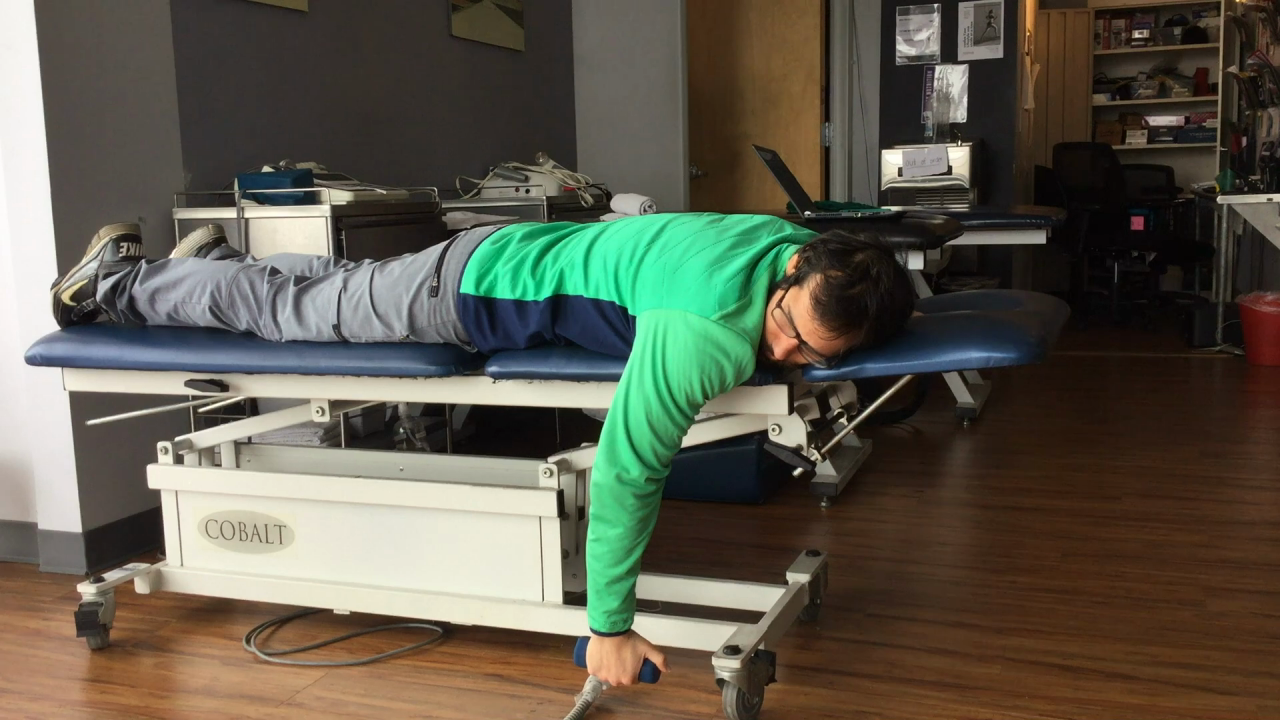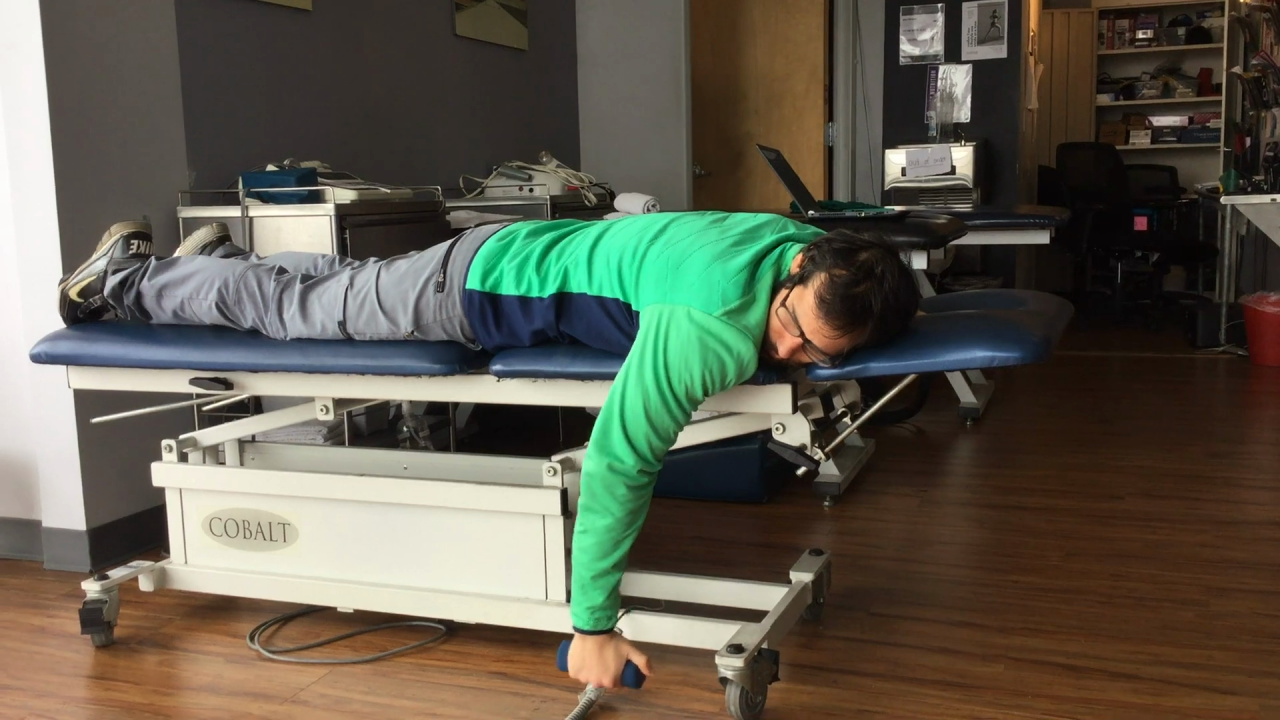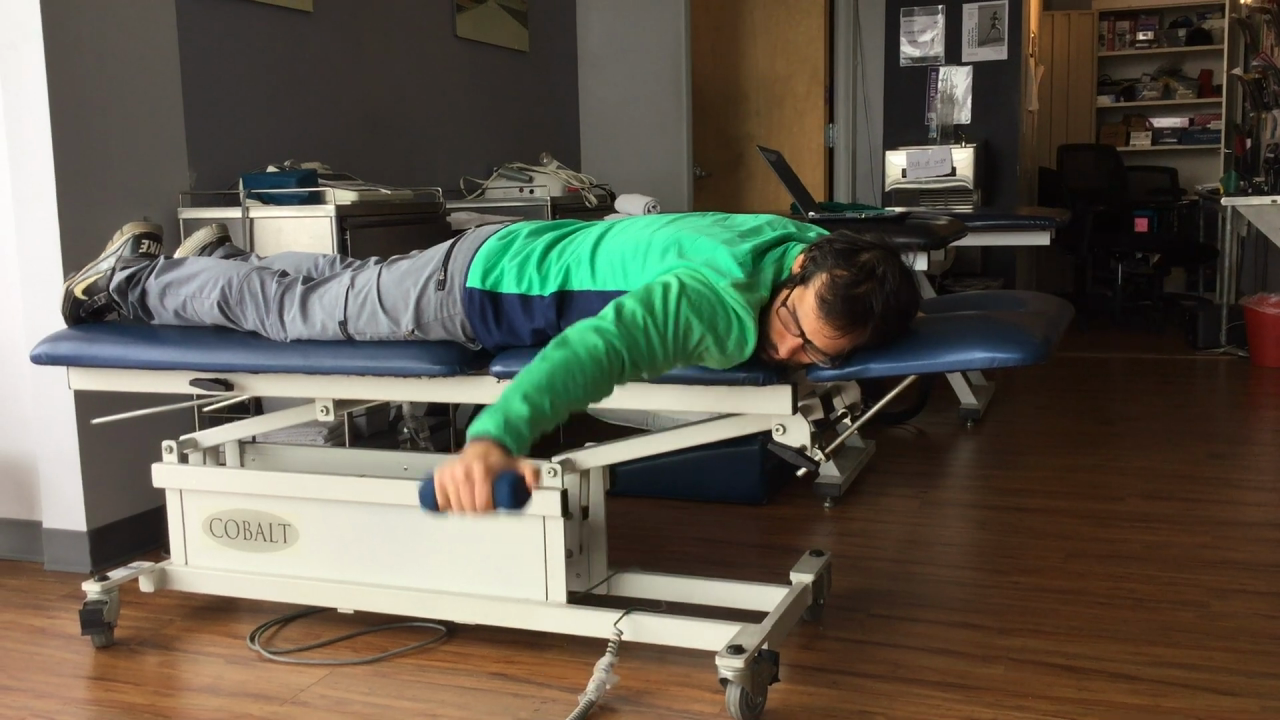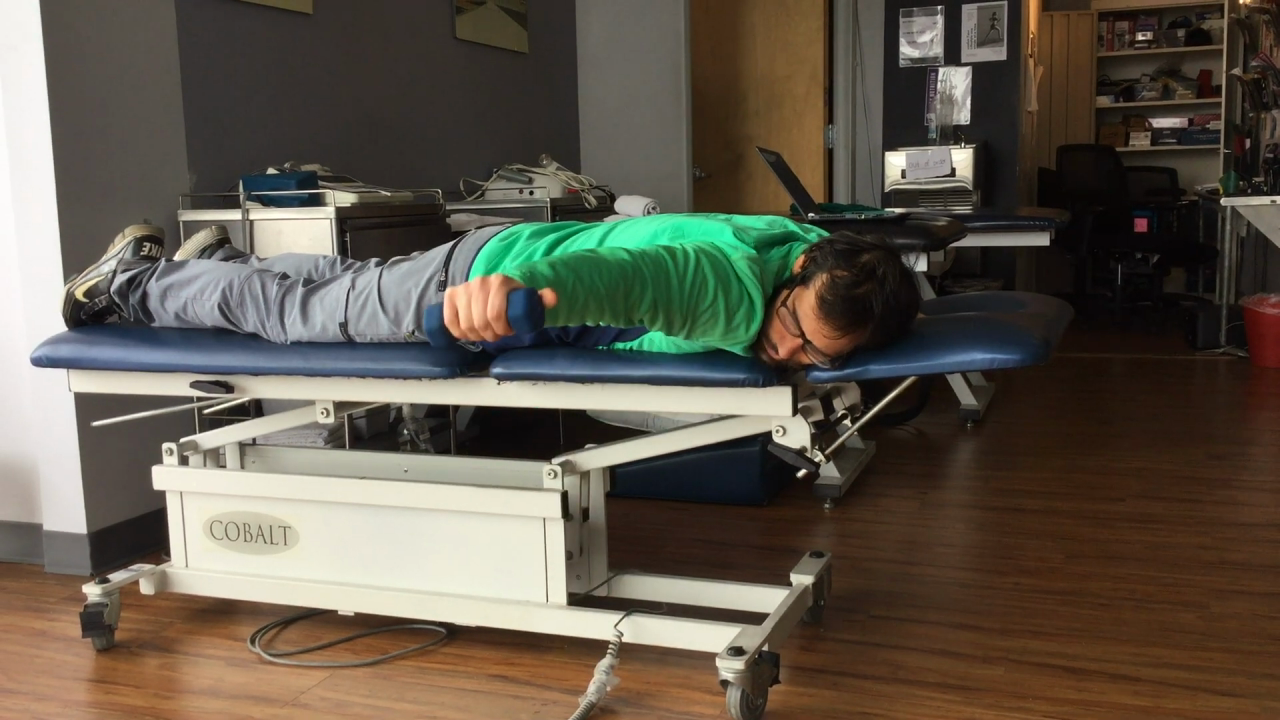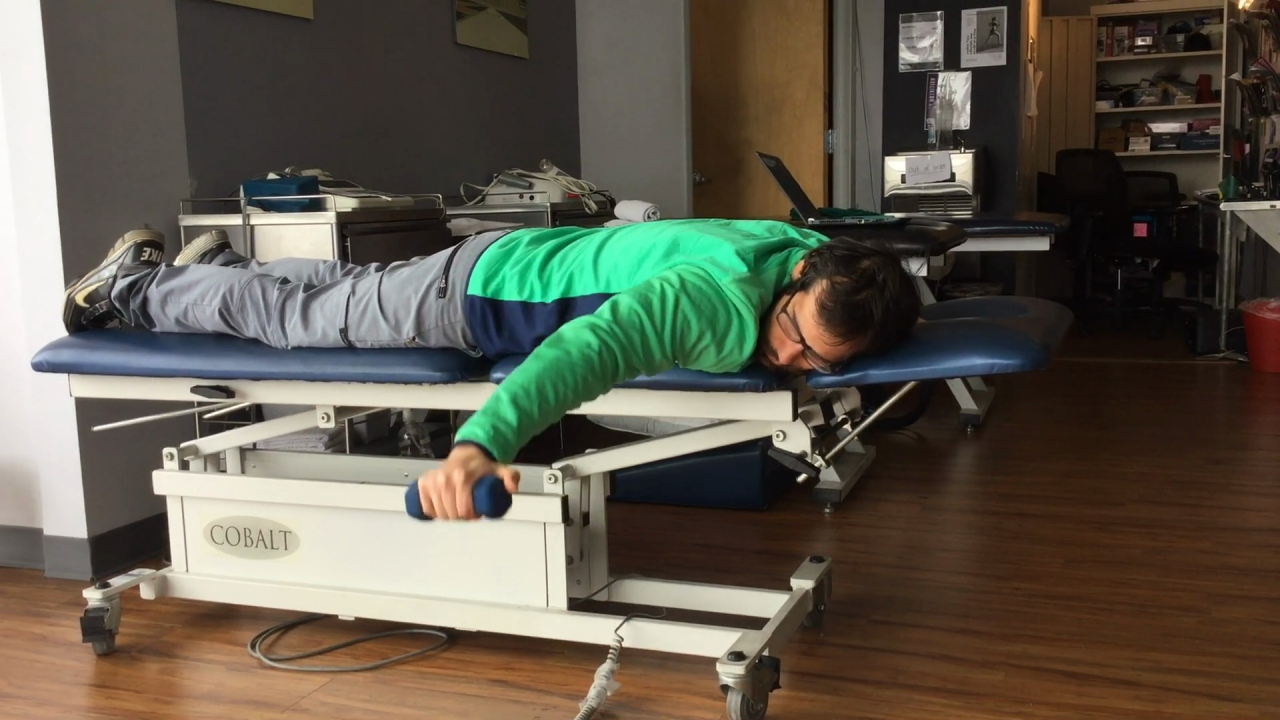
dt=0.5s
person 1, frame 1
left shoulder: (809, 244)
right shoulder: (709, 328)
right elbow: (625, 463)
left wrist: (826, 350)
right wrist: (609, 623)
left hip: (525, 249)
right hip: (483, 294)
left knee: (326, 287)
right knee: (282, 308)
left ankle: (216, 256)
right ankle: (117, 280)
person 1, frame 2
left shoulder: (819, 246)
right shoulder: (713, 321)
right elbow: (616, 459)
left wrist: (829, 354)
right wrist: (591, 625)
left hip: (533, 252)
right hip: (490, 289)
left knee: (340, 285)
right knee: (287, 307)
left ankle: (222, 254)
right ankle: (126, 278)
person 1, frame 3
left shoulder: (811, 244)
right shoulder: (723, 303)
right elbow: (593, 346)
left wrist: (819, 349)
right wrist: (493, 436)
left hip: (529, 249)
right hip: (487, 290)
left knee: (320, 293)
right knee: (287, 310)
left ankle: (216, 255)
right ankle: (135, 279)
person 1, frame 4
left shoulder: (810, 241)
right shoulder: (732, 284)
right elbow: (610, 276)
right wrist: (511, 289)
left hip: (525, 252)
right hip: (496, 273)
left knee: (342, 287)
right knee: (287, 313)
left ankle: (222, 257)
right ankle: (136, 283)
person 1, frame 5
left shoulder: (806, 242)
right shoulder: (723, 305)
right elbow: (590, 347)
left wrist: (826, 359)
right wrist: (478, 442)
left hip: (531, 256)
right hip: (488, 294)
left knee: (334, 294)
right knee: (294, 315)
left ankle: (222, 259)
right ankle: (137, 288)
